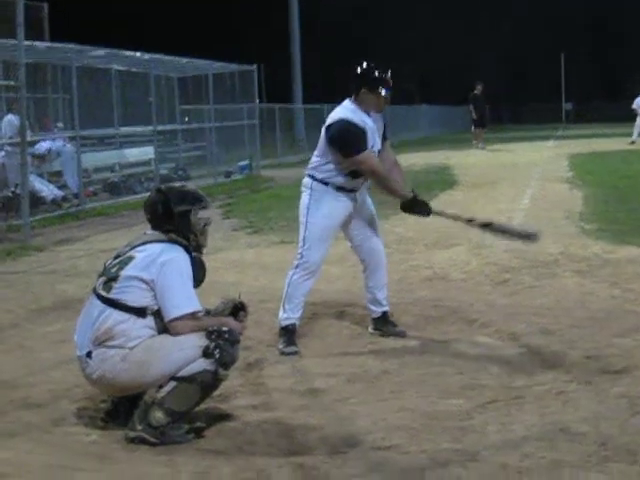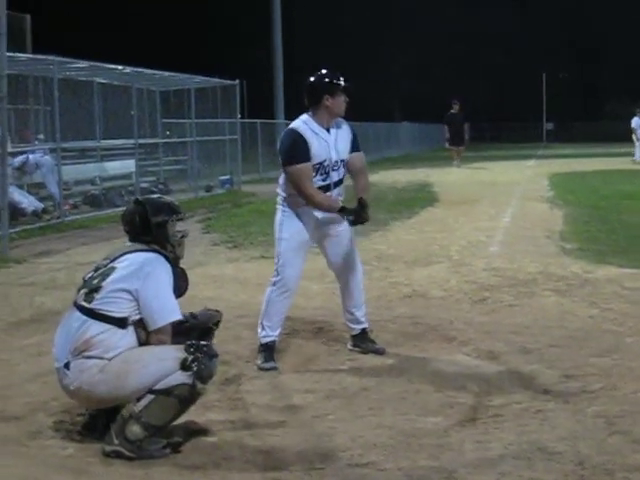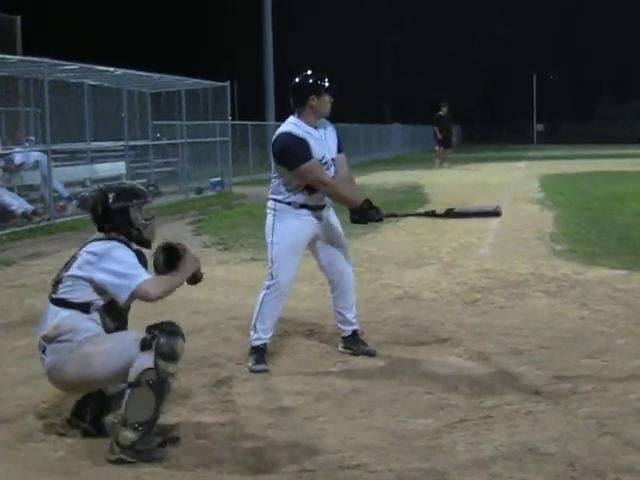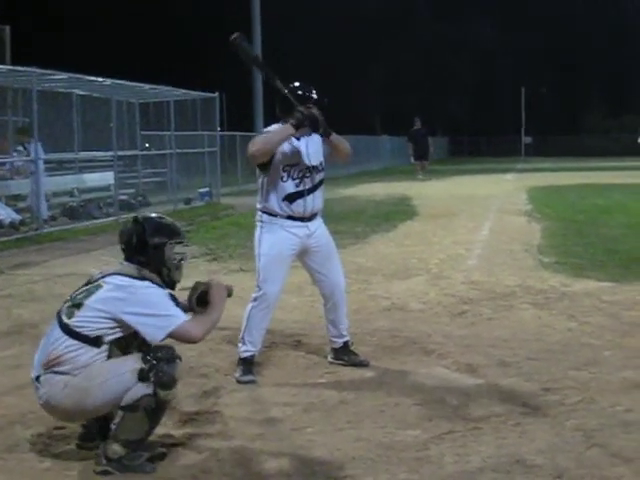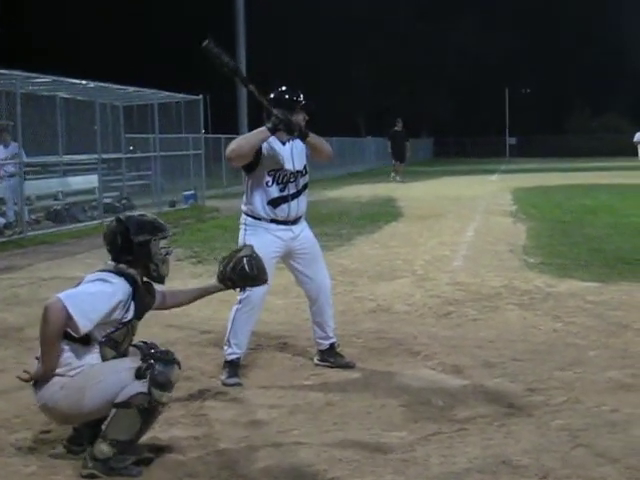
dt=1s
person 1, frame 1
left shoulder: (371, 118)
right shoulder: (345, 124)
left elbow: (387, 160)
right elbow: (376, 171)
left wrist: (405, 196)
right wrist: (410, 198)
left hip: (356, 195)
right hip: (324, 195)
left knee: (375, 255)
right knee: (309, 261)
left ankle: (380, 316)
right ankle: (287, 327)
person 1, frame 2
left shoulder: (345, 130)
right shoulder: (296, 135)
left elbow: (358, 170)
right elbow: (304, 189)
left wrist: (362, 202)
right wrist: (343, 210)
left hip: (334, 212)
right hip: (297, 213)
left knee: (352, 270)
right knee: (285, 278)
left ankle: (359, 333)
right ankle: (267, 343)
person 1, frame 3
left shoulder: (329, 130)
right shoulder: (289, 137)
left elbow: (342, 173)
right elbow: (322, 182)
left wrist: (357, 205)
right wrist: (362, 204)
left hip: (323, 213)
right hip: (289, 215)
left knee: (343, 273)
right knee: (279, 281)
left ankle: (349, 335)
right ankle: (258, 346)
person 1, frame 4
left shoulder: (316, 136)
right shoulder: (272, 138)
left elbow: (345, 153)
right elbow: (254, 153)
left wrist: (326, 131)
right wrist: (293, 126)
left hip: (314, 226)
right hip: (277, 228)
left knee: (335, 286)
right knee: (267, 293)
left ankle: (340, 347)
right ankle: (246, 357)
person 1, frame 5
left shoulder: (301, 140)
right shoulder: (259, 143)
left elbow: (327, 153)
right elbow: (232, 155)
left wrist: (303, 134)
right wrist: (270, 128)
left hip: (298, 229)
right hip: (262, 231)
left knee: (321, 288)
right knee: (251, 295)
left ankle: (326, 349)
right ankle: (232, 360)
person 2, frame 1
left shoulder: (144, 246)
right shoulder: (171, 254)
right elbow: (181, 325)
left wrist: (213, 315)
right wrist: (224, 324)
left hip: (95, 358)
right hip: (113, 362)
left knee: (197, 331)
right knee: (223, 344)
left ankle: (128, 404)
right ankle: (152, 422)
person 2, frame 2
left shoulder: (122, 258)
right shoulder: (152, 262)
right elbow: (160, 337)
left wrist: (191, 322)
left hip: (72, 370)
right hip: (91, 374)
right knee: (201, 358)
left ankle: (107, 416)
right ankle: (129, 436)
person 2, frame 3
left shoulder: (104, 249)
right shoulder: (111, 250)
right elbow: (150, 291)
left wrist: (171, 270)
right wrist: (184, 270)
left hip: (70, 355)
right hip: (69, 358)
left knee: (147, 358)
right knee: (166, 340)
left ankle: (90, 412)
right ankle: (130, 440)
person 2, frame 4
left shoulder: (126, 278)
right shoulder: (138, 290)
left elbow: (162, 311)
right elbow: (193, 332)
right wrist: (215, 304)
left hip: (63, 375)
right hip: (62, 388)
left knee: (142, 350)
right knee: (163, 365)
left ankle: (98, 431)
right ankle: (117, 454)
person 2, frame 5
left shoulder: (132, 282)
right shoulder: (114, 287)
left elbow: (166, 299)
right elbow: (55, 310)
left wrist: (216, 287)
right wrist: (47, 370)
left hip: (76, 382)
right hip: (61, 390)
left knee: (144, 355)
right knee: (161, 367)
left ankle: (86, 435)
right ankle: (105, 456)
